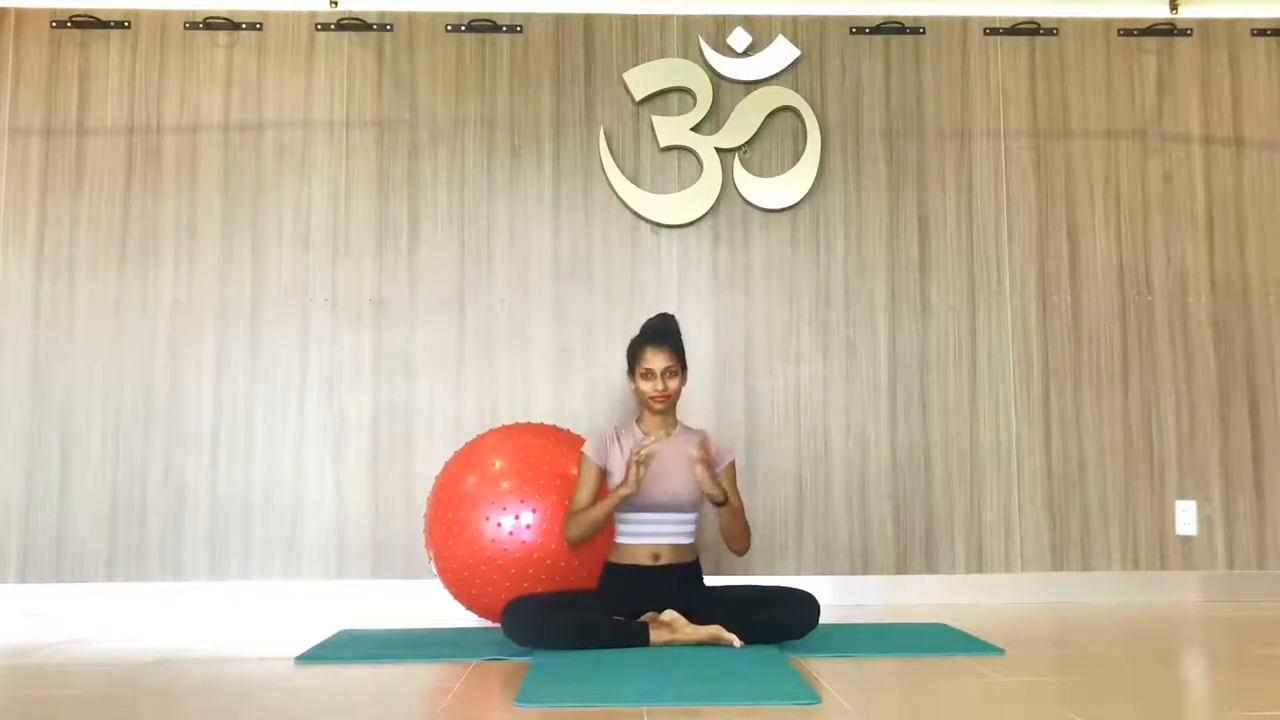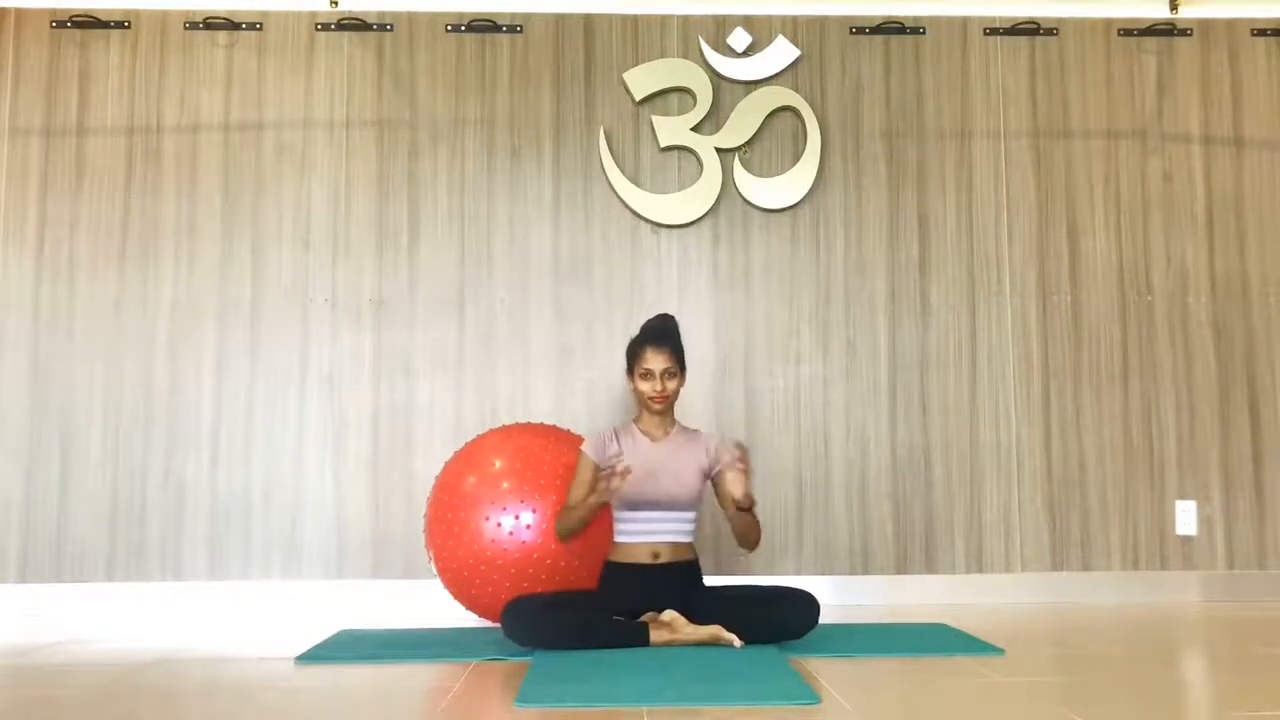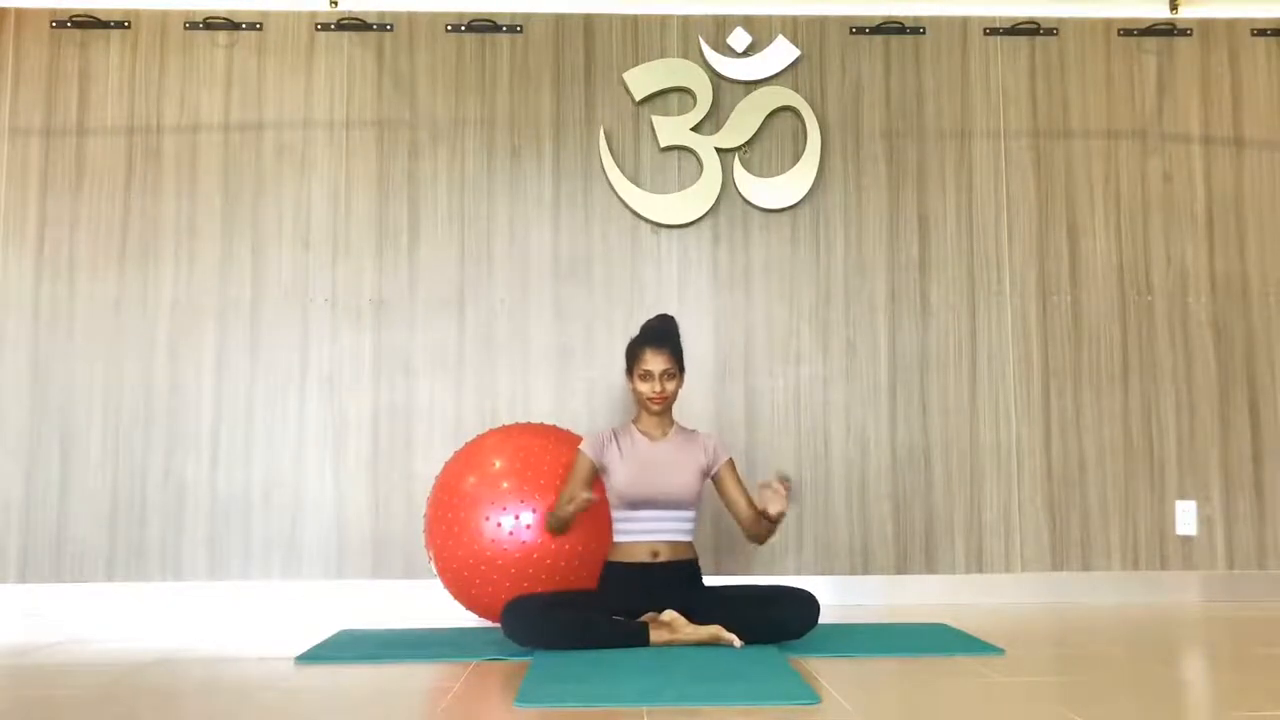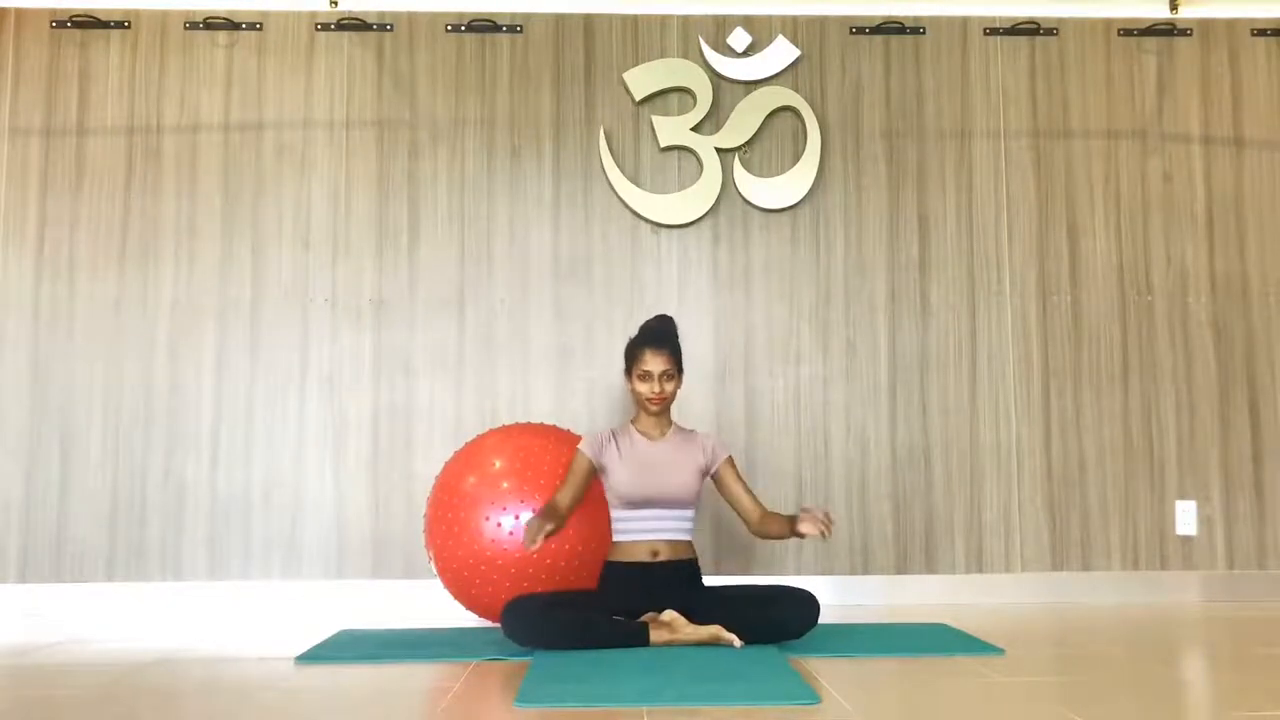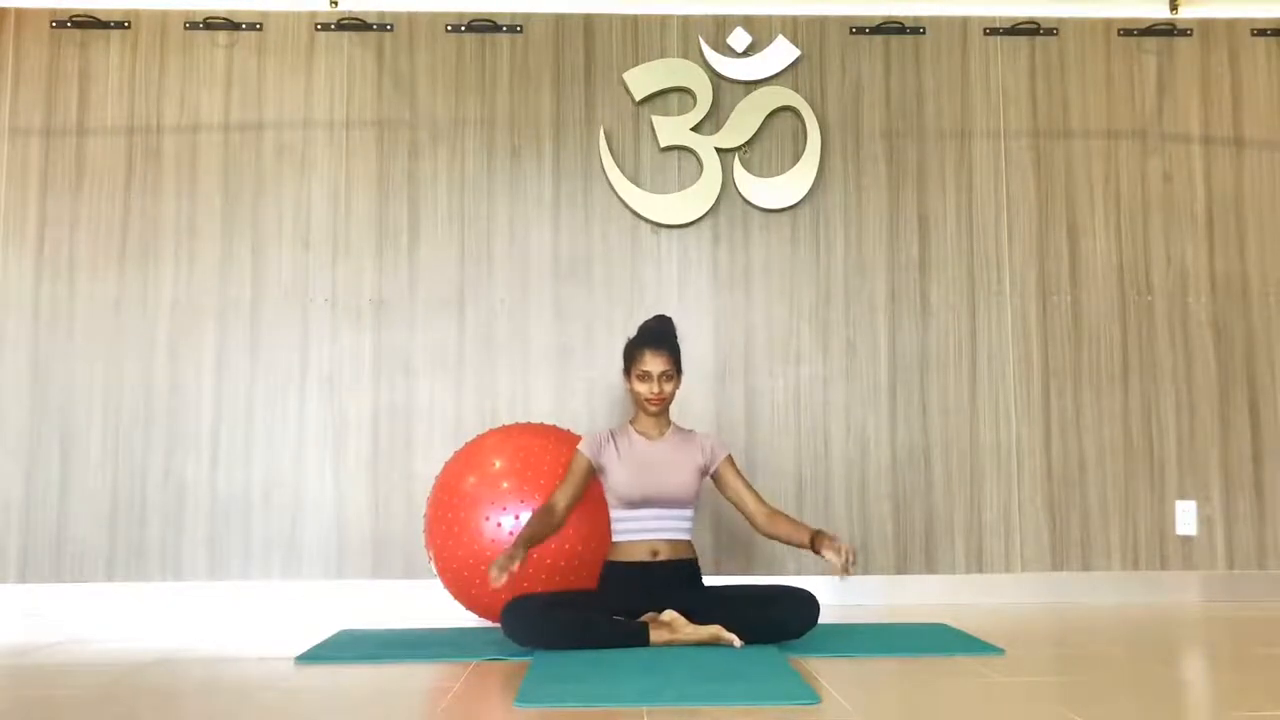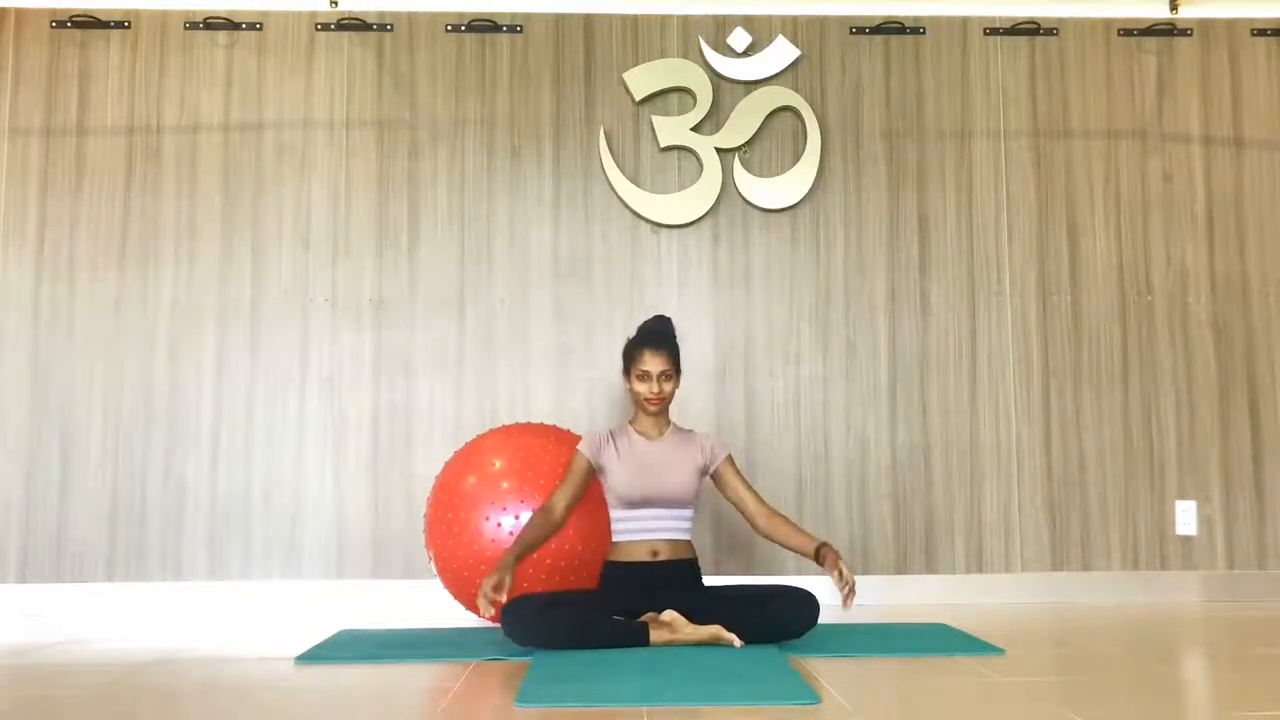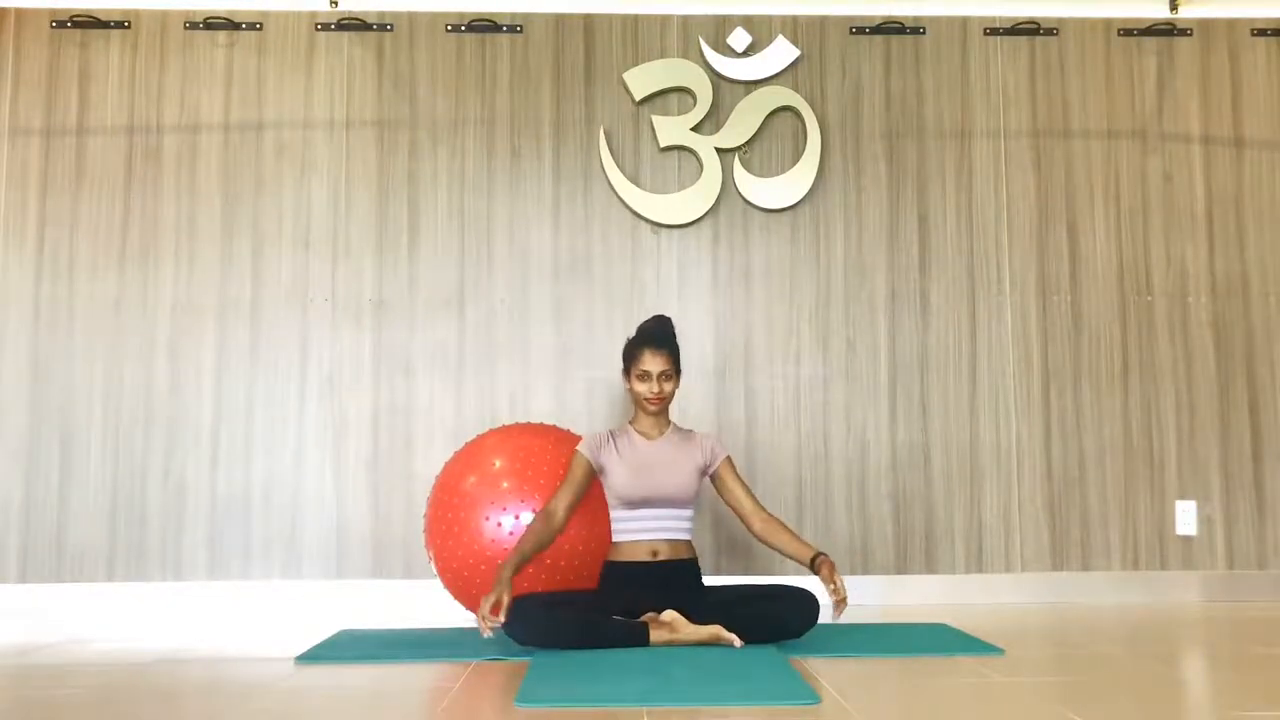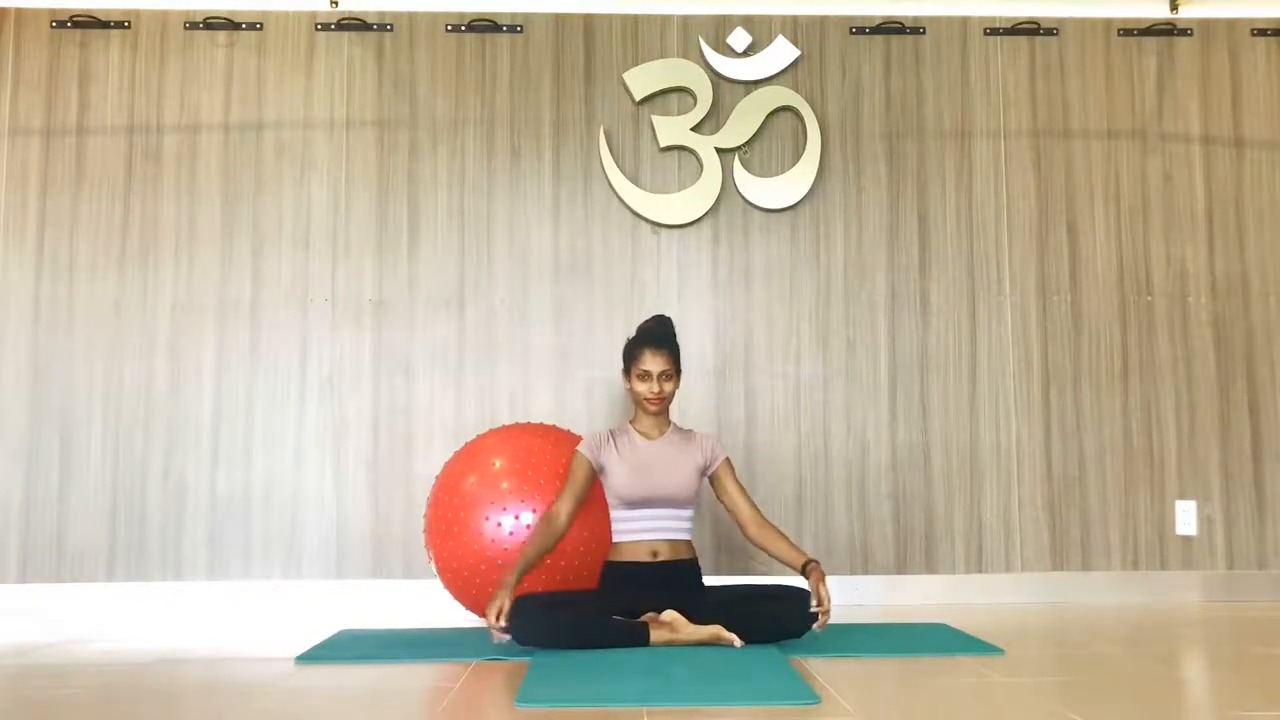
dt=0.1s
person 1, frame 1
left shoulder: (709, 448)
right shoulder: (605, 444)
left elbow: (740, 544)
right elbow: (572, 532)
left wrist: (715, 492)
right wrist: (626, 487)
left hip: (686, 588)
right hip: (620, 588)
left knee: (802, 608)
right knee: (518, 616)
left ankle: (637, 628)
right ankle: (671, 632)
person 1, frame 2
left shoulder: (707, 447)
right shoulder: (603, 445)
left elbow: (748, 541)
right elbow: (565, 528)
left wrist: (742, 500)
right wrist: (599, 496)
left hip: (686, 587)
right hip: (620, 586)
left knee: (801, 608)
right knee: (518, 616)
left ankle: (638, 628)
right ankle: (667, 633)
person 1, frame 3
left shoulder: (706, 447)
right shoulder: (601, 444)
left elbow: (754, 532)
right elbow: (555, 524)
left wrist: (771, 512)
right wrist: (572, 506)
left hip: (686, 587)
right hip: (620, 587)
left knee: (801, 607)
right knee: (519, 616)
left ankle: (635, 629)
right ankle: (668, 633)
person 1, frame 4
left shoulder: (704, 447)
right shoulder: (602, 444)
left elbow: (757, 518)
right elbow: (558, 507)
left wrist: (796, 523)
right wrist: (540, 522)
left hip: (686, 587)
right hip: (620, 587)
left knee: (802, 607)
right knee: (519, 616)
left ankle: (640, 628)
right ankle: (668, 633)
person 1, frame 5
left shoulder: (703, 447)
right shoulder: (601, 445)
left elbow: (762, 516)
right elbow: (555, 508)
left wrist: (816, 538)
right wrist: (520, 546)
left hip: (686, 587)
right hip: (621, 587)
left knee: (802, 606)
right knee: (520, 616)
left ankle: (631, 630)
right ankle: (668, 633)
person 1, frame 6
left shoulder: (702, 446)
right shoulder: (600, 445)
left elbow: (761, 514)
right elbow: (554, 510)
left wrist: (822, 550)
right wrist: (508, 562)
left hip: (686, 586)
right hip: (619, 587)
left knee: (802, 606)
right knee: (520, 616)
left ankle: (636, 629)
right ankle: (667, 633)
person 1, frame 7
left shoulder: (703, 447)
right shoulder: (600, 446)
left elbow: (757, 518)
right elbow: (554, 514)
left wrist: (818, 560)
right wrist: (507, 574)
left hip: (686, 586)
right hip: (620, 587)
left knee: (801, 606)
right knee: (522, 616)
left ankle: (639, 628)
right ankle: (670, 633)
person 1, frame 8
left shoulder: (703, 447)
right shoulder: (600, 446)
left elbow: (752, 521)
right elbow: (557, 518)
left wrist: (808, 566)
right wrist: (510, 581)
left hip: (685, 586)
right hip: (620, 586)
left knee: (799, 606)
right knee: (522, 616)
left ankle: (635, 629)
right ankle: (670, 633)
